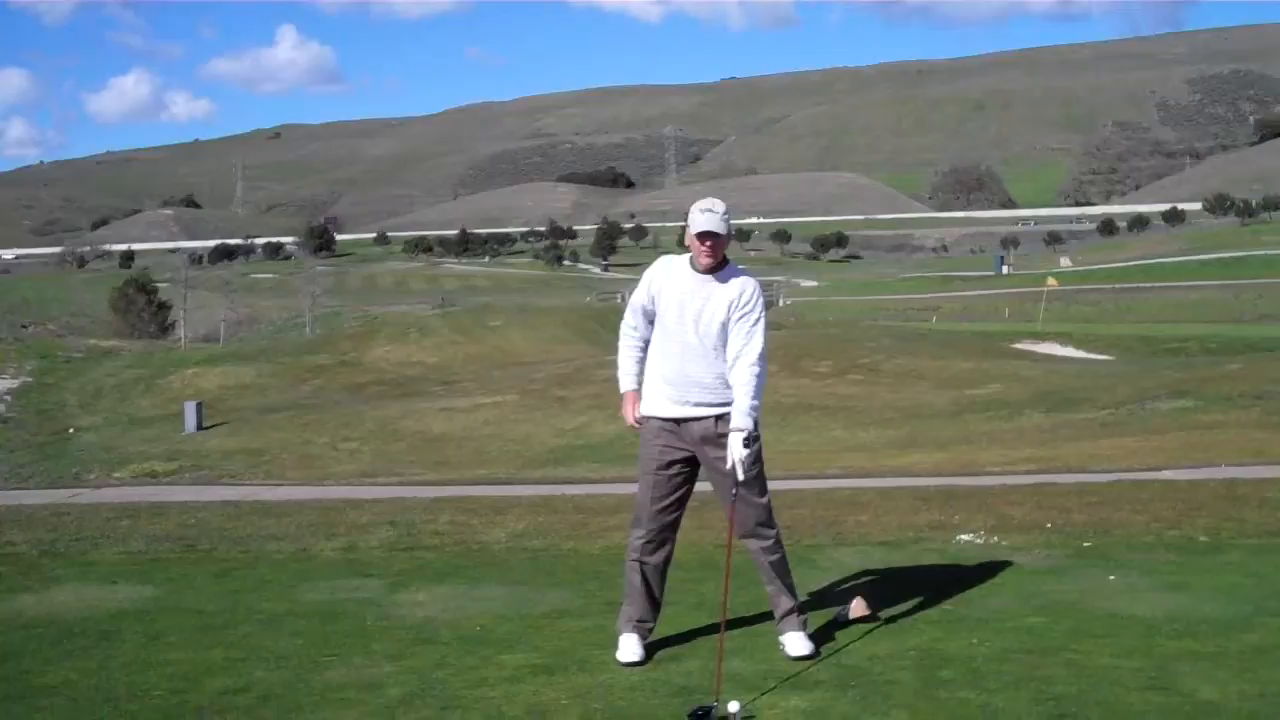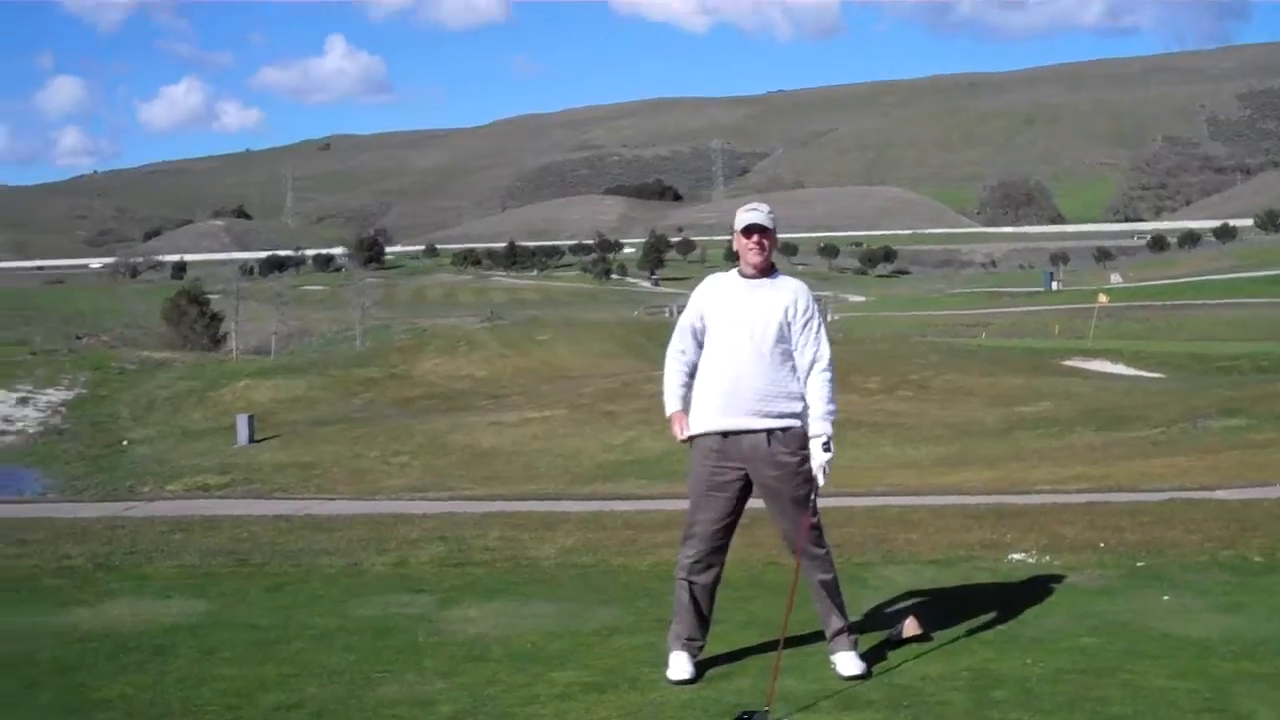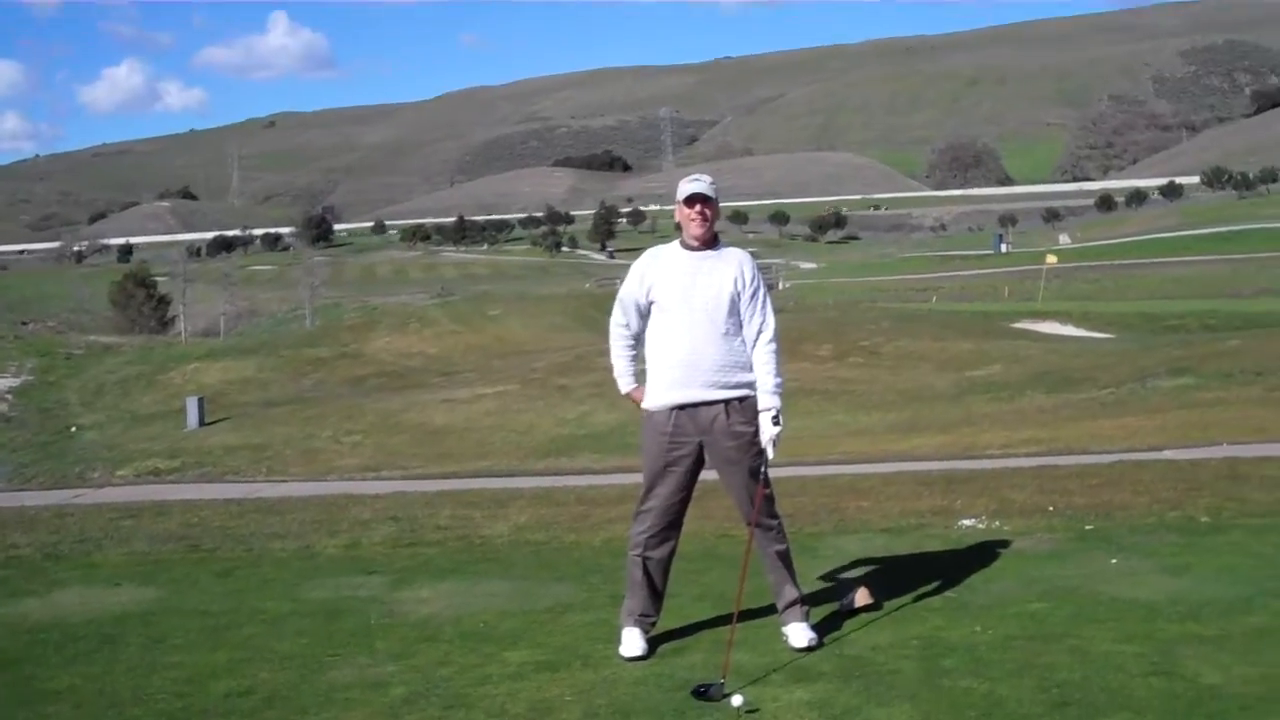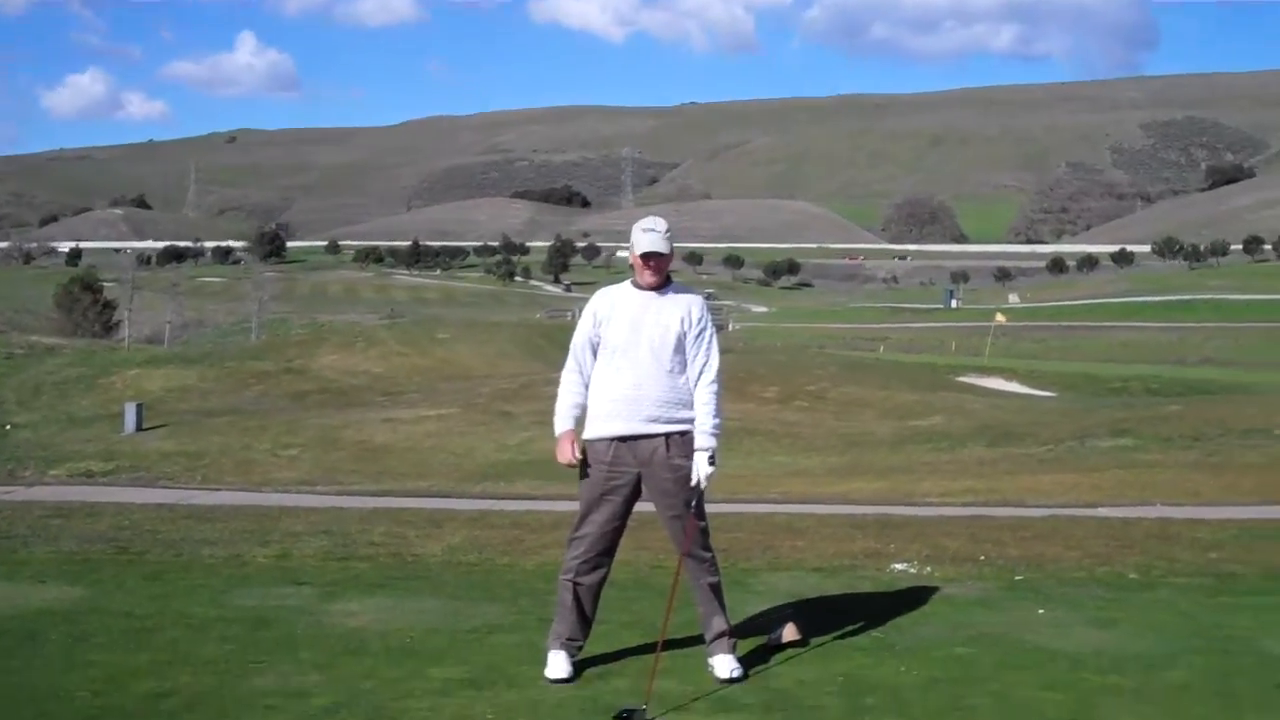
dt=0.5s
person 1, frame 1
left shoulder: (744, 289)
right shoulder: (662, 272)
left elbow: (747, 363)
right elbow: (634, 329)
left wrist: (741, 427)
right wrist: (630, 388)
left hip: (724, 422)
right hip: (664, 421)
left knee: (757, 524)
right knee: (649, 528)
left ankle: (791, 621)
right ankle: (634, 627)
person 1, frame 2
left shoulder: (795, 293)
right shoulder: (711, 289)
left elbow: (817, 367)
right elbow: (682, 350)
left wrist: (820, 432)
right wrist: (676, 406)
left hip: (781, 437)
right hip: (715, 437)
left knee: (808, 542)
right knee: (701, 545)
left ankle: (841, 641)
right ankle: (684, 645)
person 1, frame 3
left shoulder: (741, 264)
right shoulder: (652, 264)
left elbow: (762, 339)
right elbow: (623, 326)
left wrist: (769, 404)
right wrist: (627, 384)
left hip: (734, 409)
right hip: (668, 411)
left knee: (762, 514)
right knee: (654, 521)
left ankle: (793, 614)
right ankle: (636, 622)
person 1, frame 4
left shoulder: (691, 305)
right shoulder: (604, 301)
left elbow: (706, 380)
right elbow: (577, 371)
left wrist: (705, 445)
right wrist: (564, 428)
left hip: (673, 444)
right hip: (608, 444)
left knee: (696, 548)
right knee: (588, 549)
left ankle: (720, 647)
right ankle: (563, 646)
